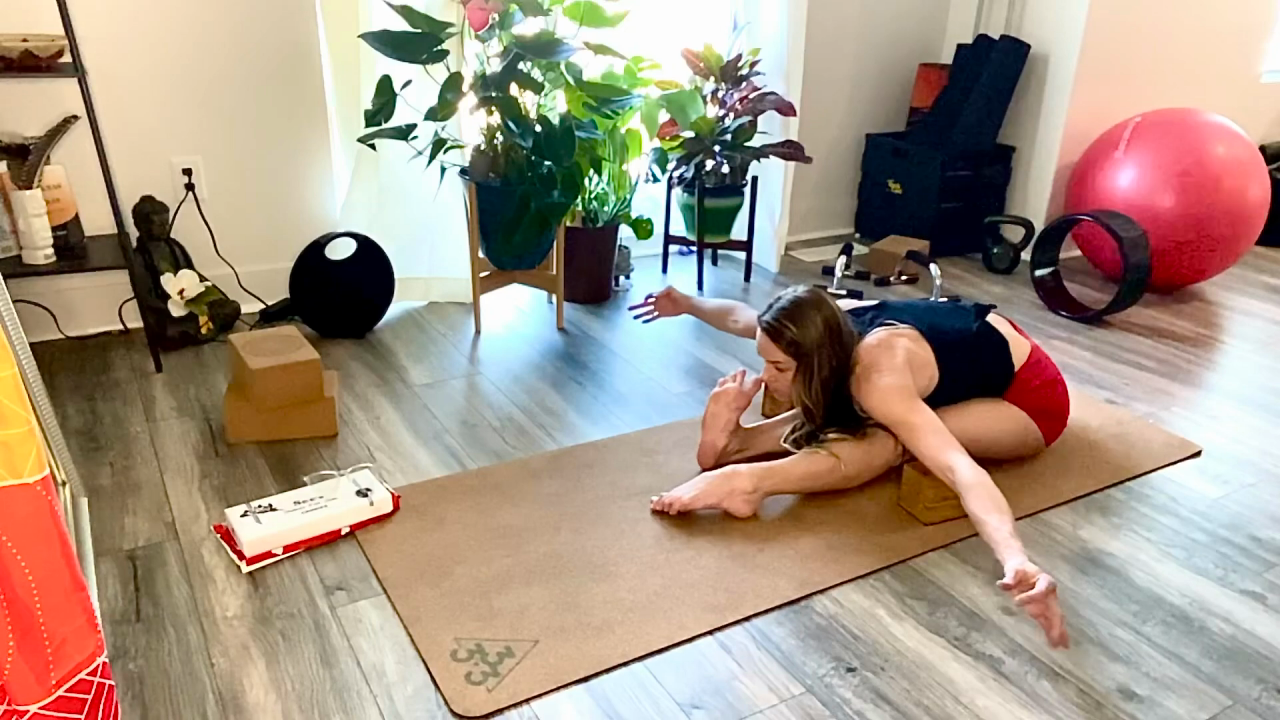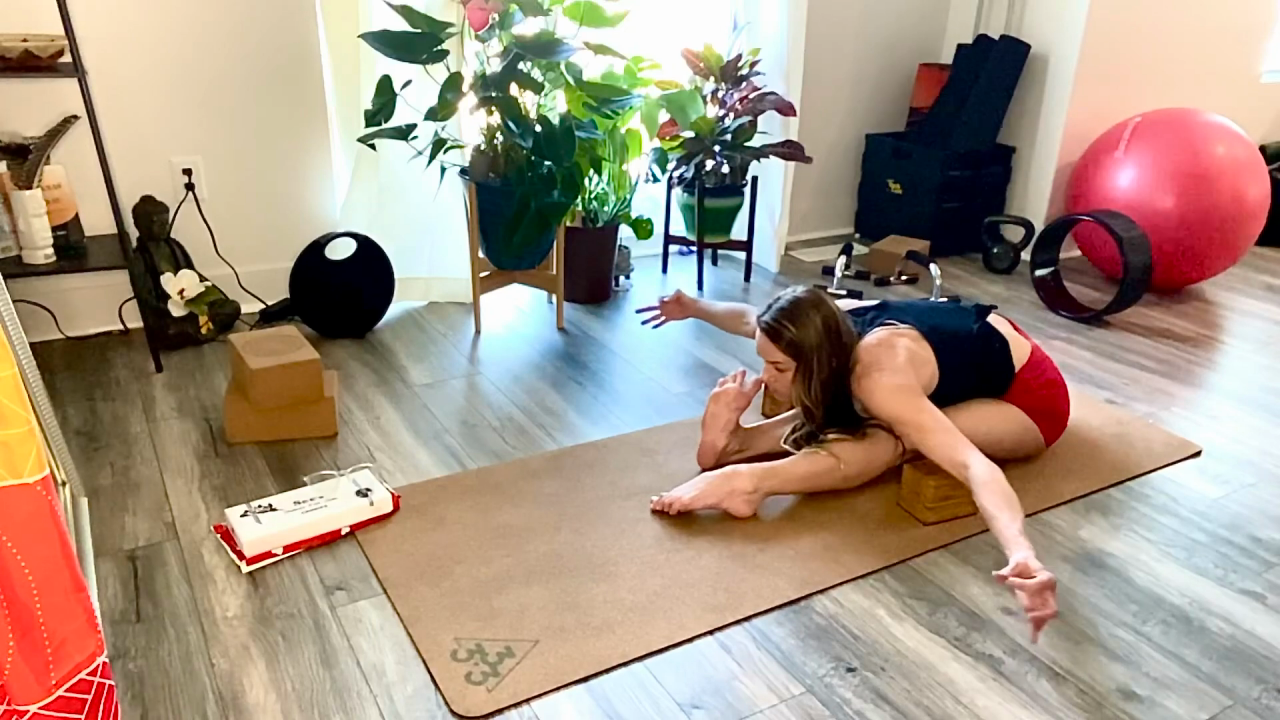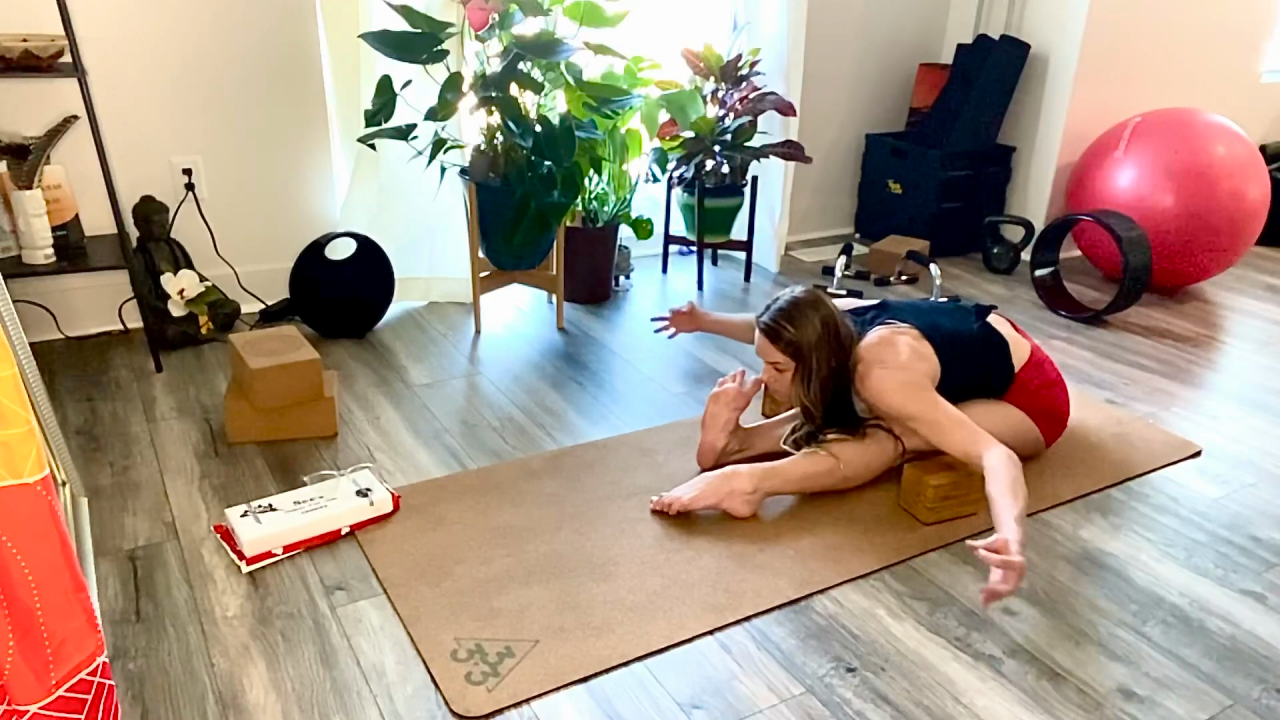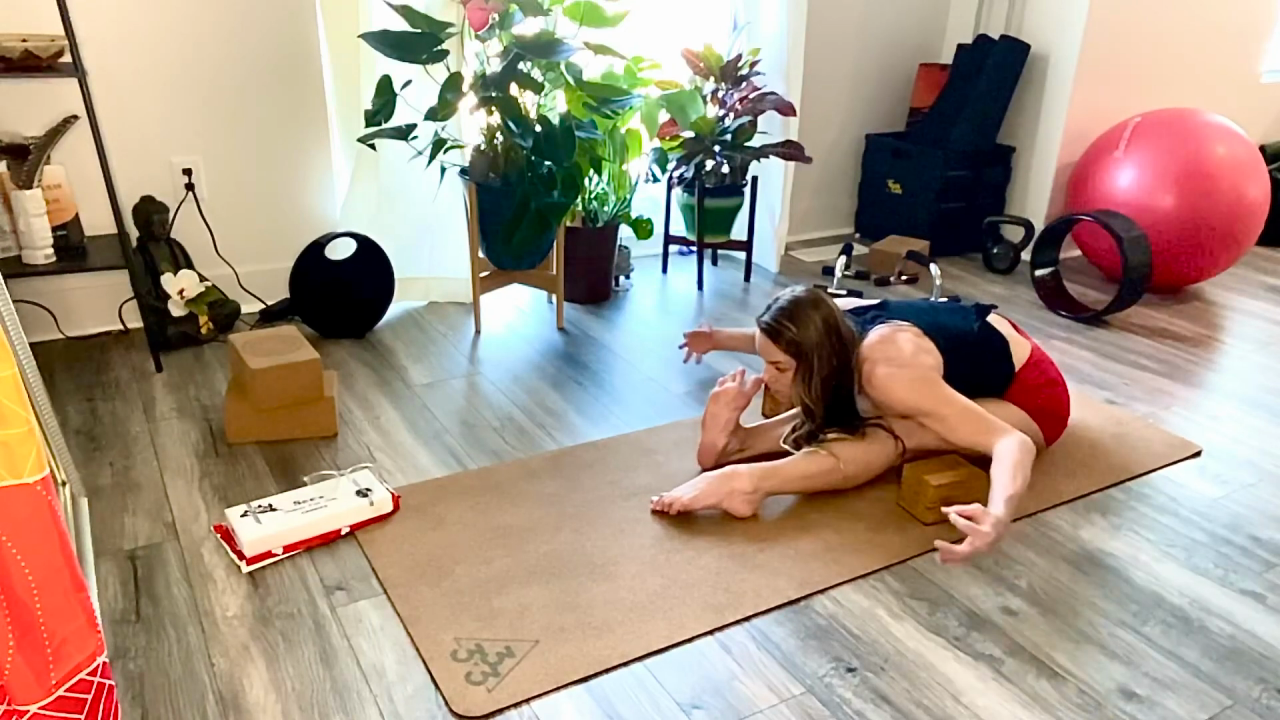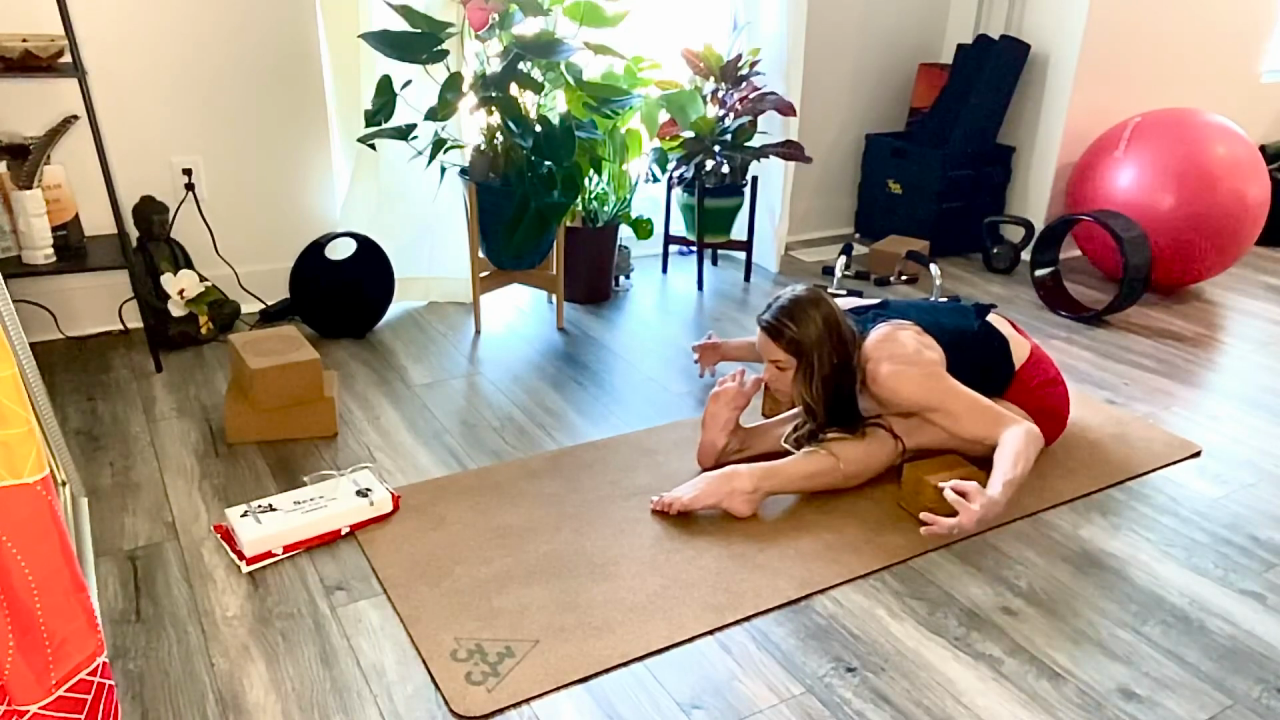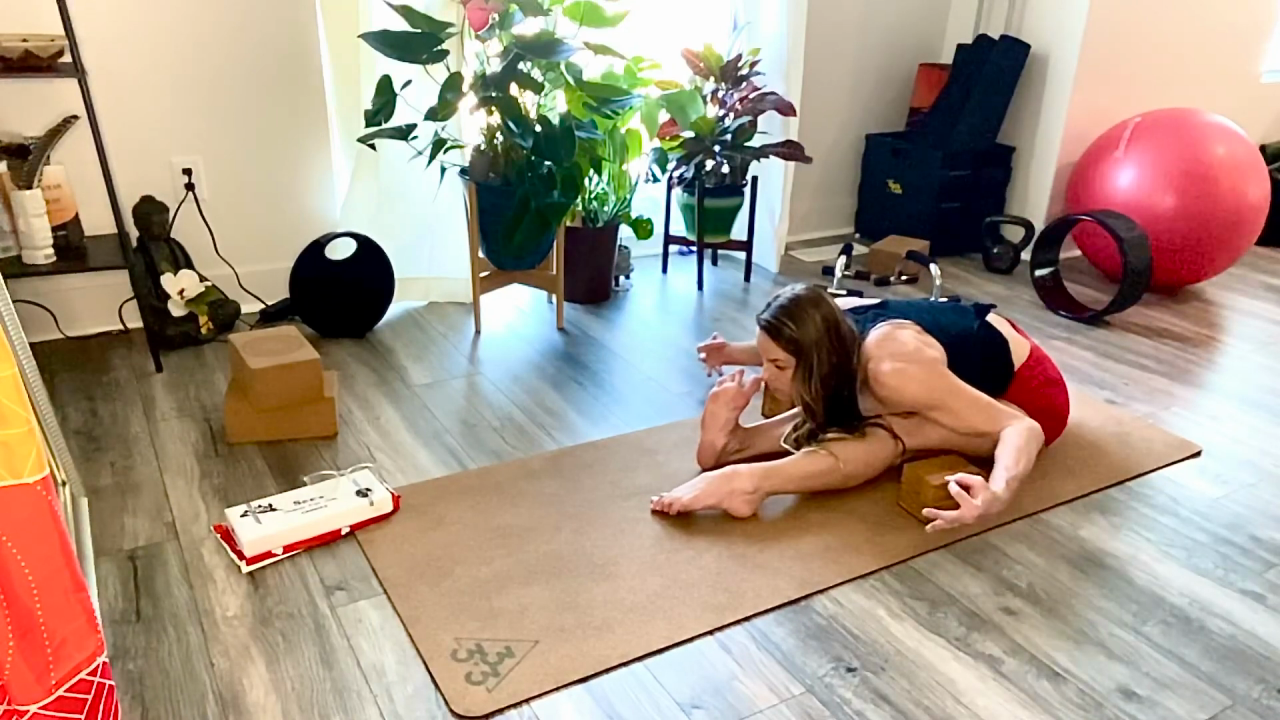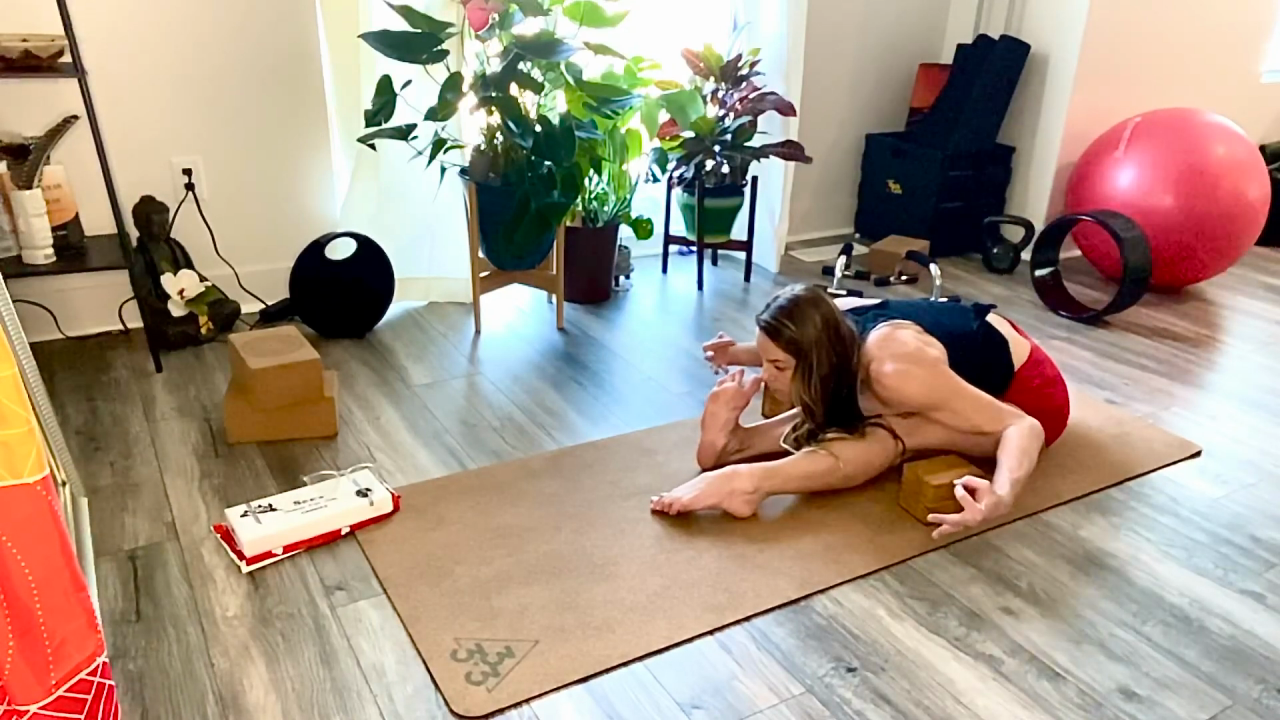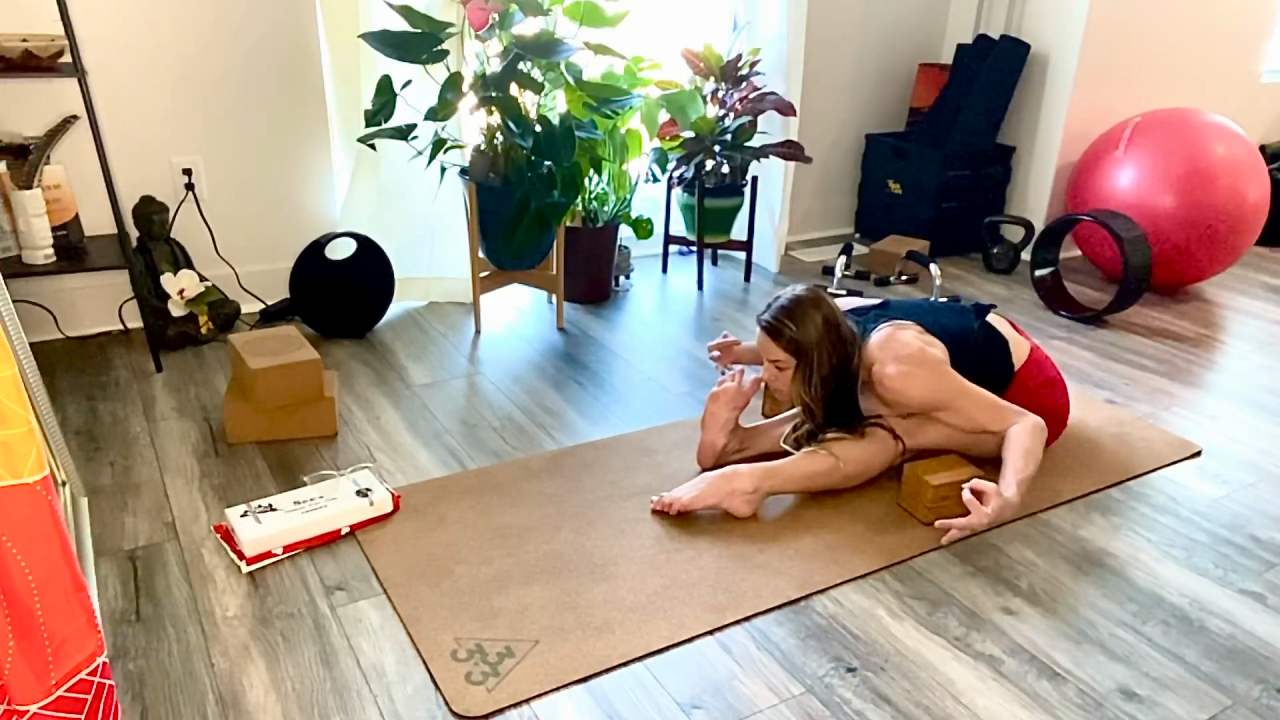
dt=0.4s
person 1, frame 1
left shoulder: (875, 378)
right shoulder: (829, 328)
left elbow: (962, 469)
right elbow: (741, 315)
left wrist: (1016, 560)
right wrist: (685, 304)
left hip: (1029, 395)
left knee: (893, 441)
person 1, frame 2
left shoulder: (877, 378)
right shoulder: (830, 327)
left elbow: (975, 466)
right elbow: (751, 318)
left wrist: (1022, 555)
right wrist: (694, 308)
left hip: (1030, 396)
left knee: (894, 440)
person 1, frame 3
left shoulder: (880, 375)
right shoulder: (832, 326)
left elbow: (996, 455)
right elbow: (778, 334)
left wrist: (1010, 537)
right wrist: (704, 322)
left hip: (1030, 396)
left knee: (894, 437)
person 1, frame 4
left shoulder: (885, 374)
right shoulder: (834, 326)
left elbow: (1013, 442)
right elbow: (785, 339)
left wrist: (997, 517)
right wrist: (719, 340)
left hip: (1029, 397)
left knee: (896, 436)
person 1, frame 5
left shoulder: (889, 372)
right shoulder: (835, 326)
left elbow: (1022, 432)
left wrist: (992, 500)
right wrist: (728, 350)
left hip: (1029, 396)
left knee: (896, 433)
person 1, frame 6
left shoulder: (891, 371)
right shoulder: (834, 324)
left elbow: (1022, 429)
left wrist: (996, 495)
right wrist: (735, 354)
left hip: (1029, 396)
left knee: (896, 433)
person 1, frame 7
left shoulder: (892, 370)
right shoulder: (834, 326)
left elbow: (1023, 427)
left wrist: (1000, 496)
right wrist: (739, 354)
left hip: (1030, 394)
left knee: (894, 433)
person 1, frame 8
left shoulder: (894, 370)
right shoulder: (833, 325)
left elbow: (1026, 424)
right elbow: (795, 350)
left wrist: (1007, 498)
right wrist: (745, 354)
left hip: (1030, 394)
left knee: (893, 432)
